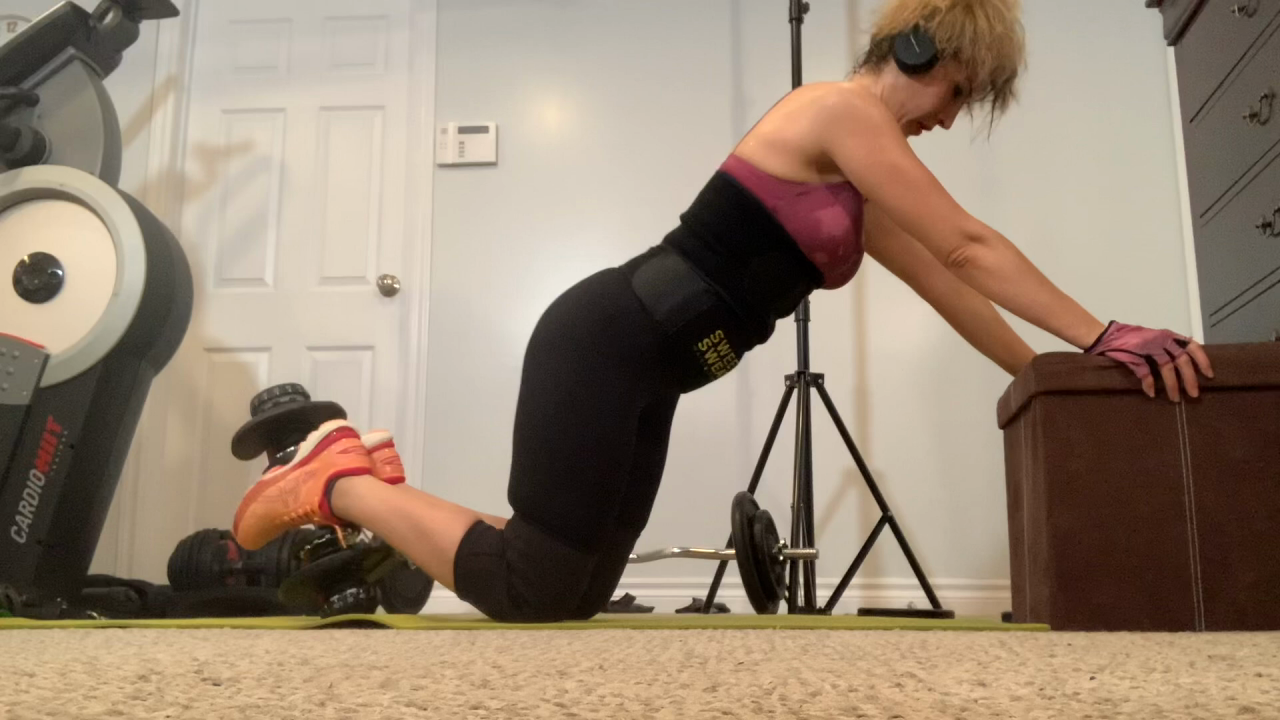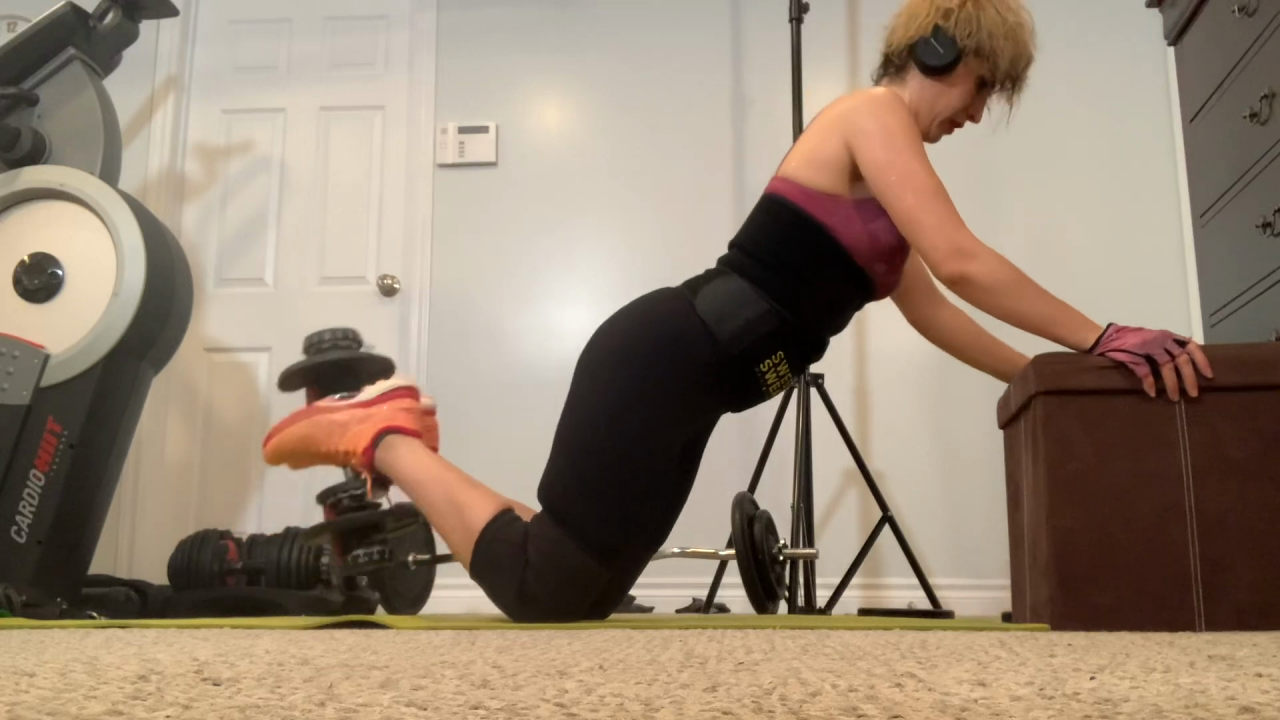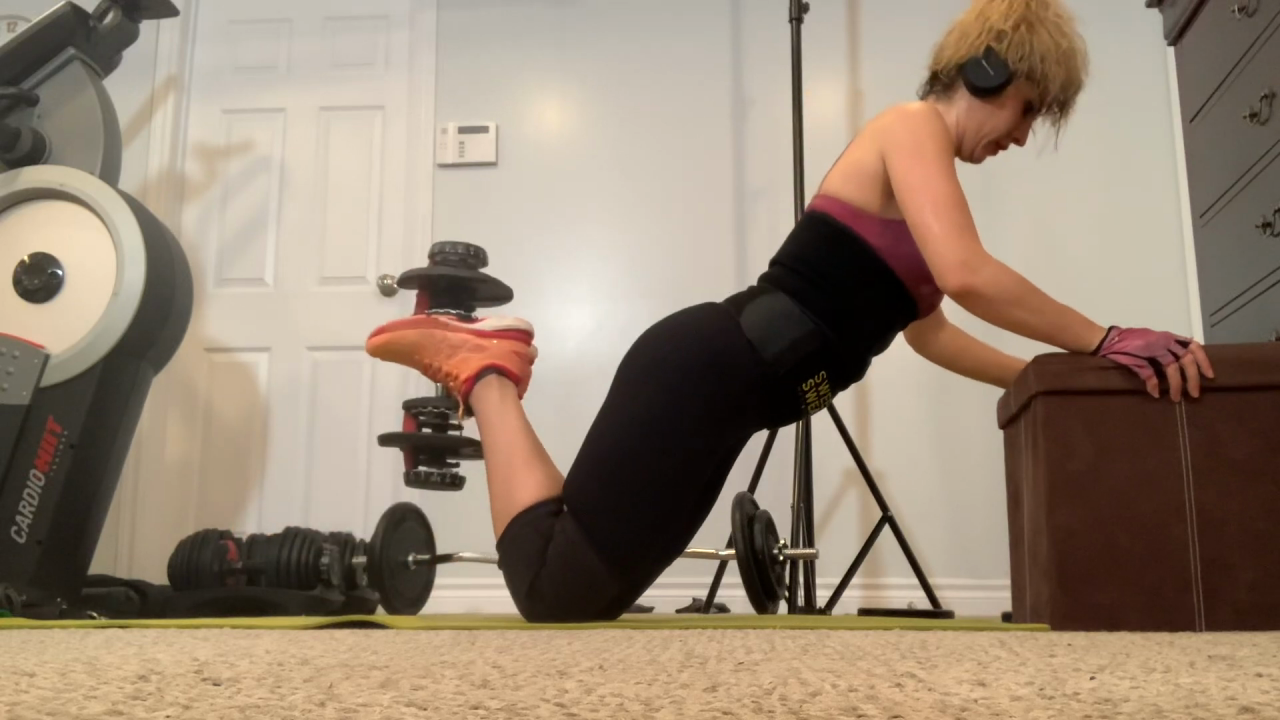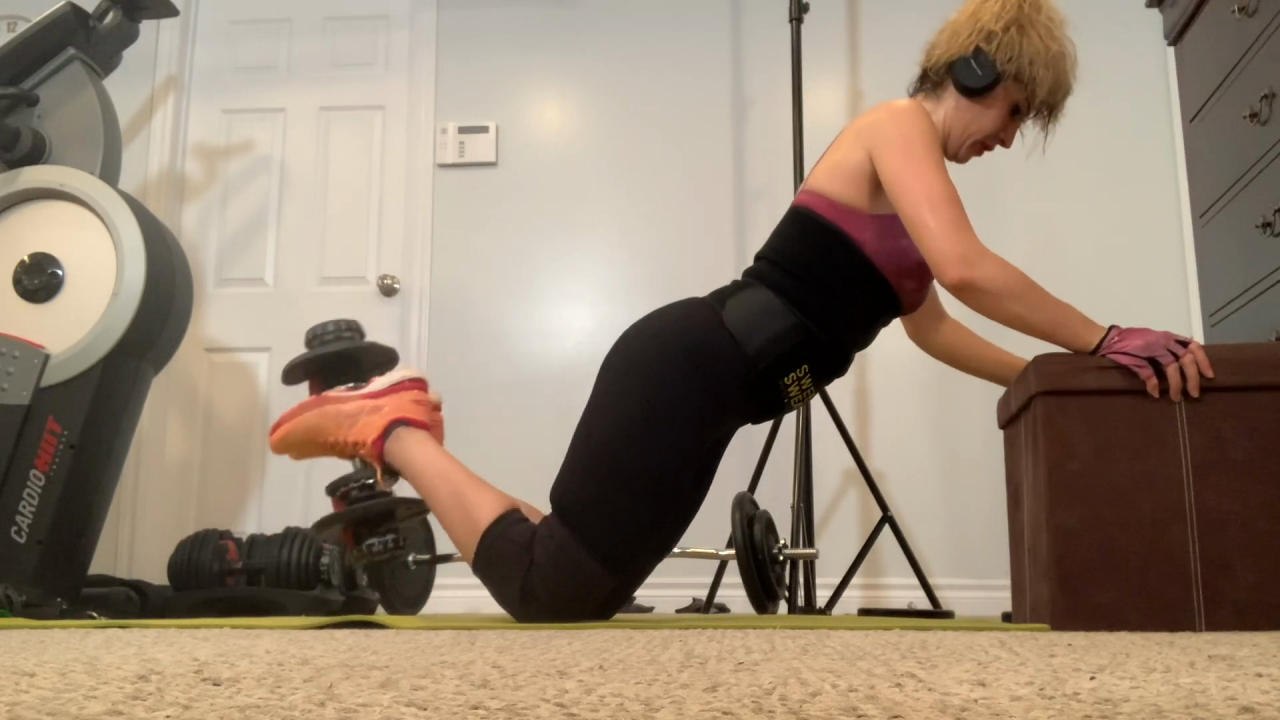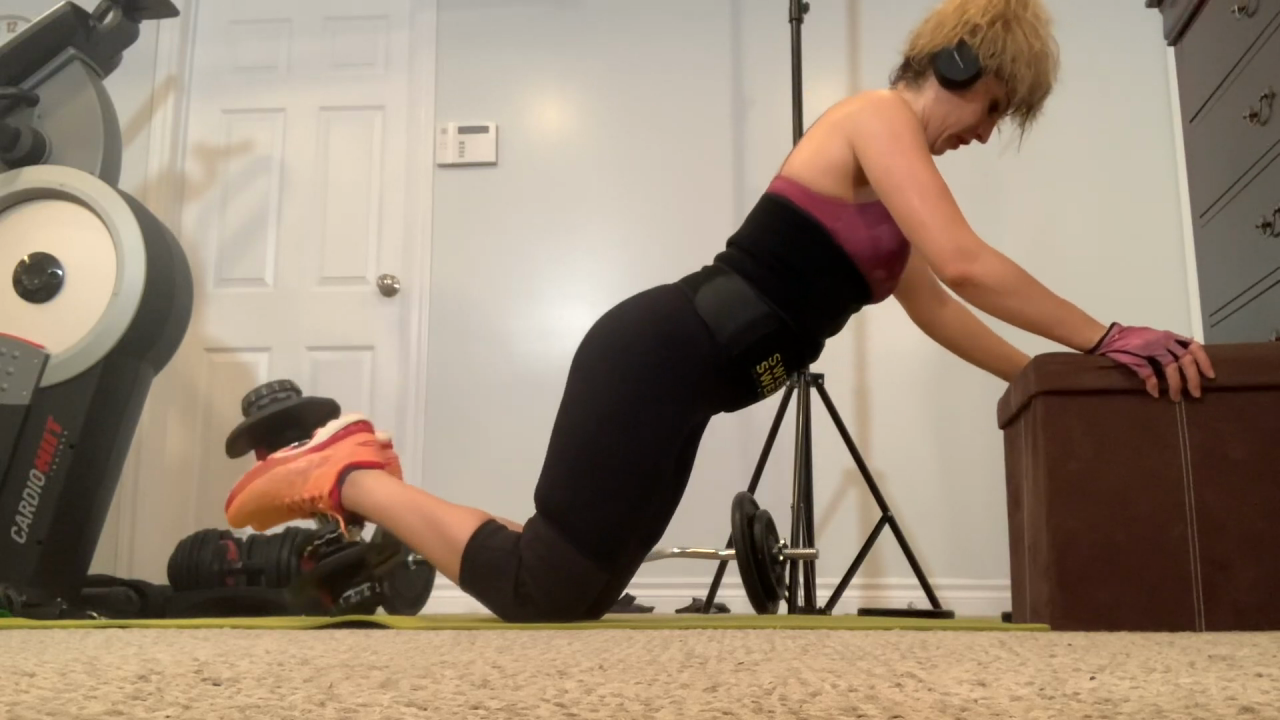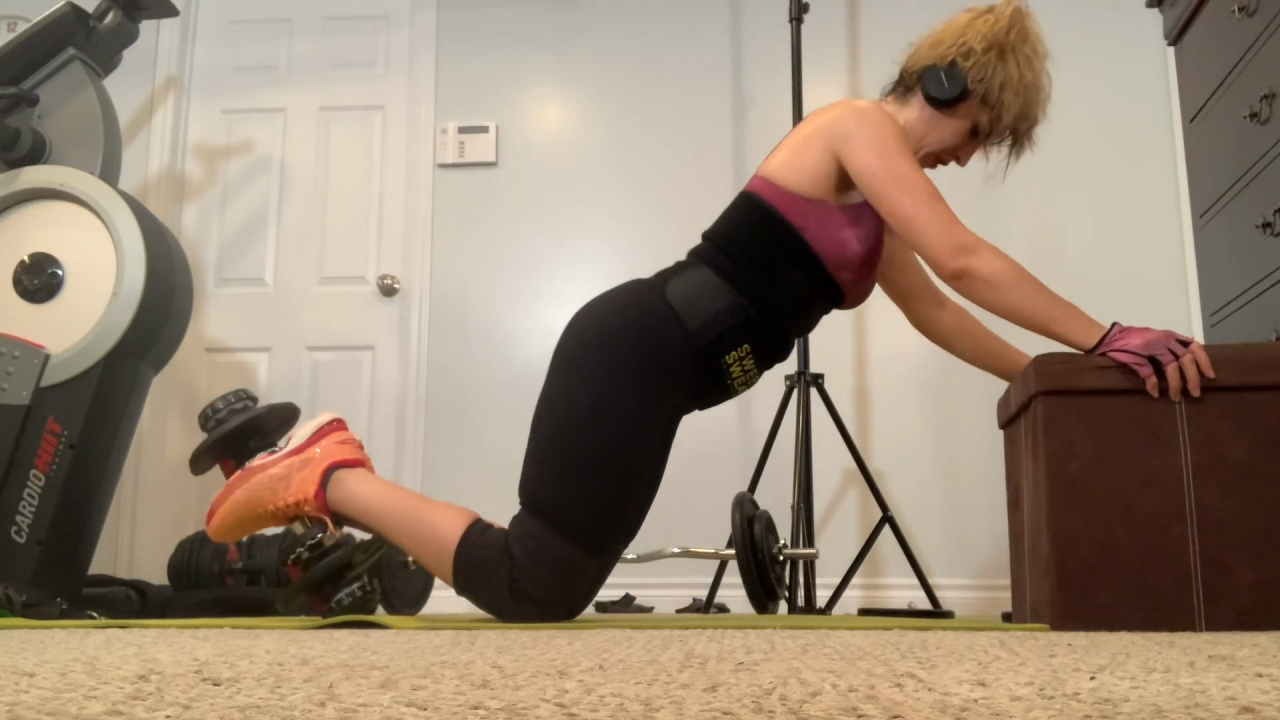
dt=0.7s
person 1, frame 1
left shoulder: (855, 185)
right shoulder: (837, 107)
left elbow: (944, 282)
right elbow: (966, 245)
right wrist: (1101, 336)
left hip: (640, 371)
right hip: (605, 343)
left knee: (571, 593)
right knee: (534, 594)
left ankle: (373, 481)
right ankle: (338, 484)
person 1, frame 2
left shoulder: (880, 171)
right shoulder: (871, 115)
left elbow: (930, 308)
right elbow: (962, 261)
right wrist: (1102, 339)
left hip: (681, 381)
right hip: (662, 361)
left knee: (580, 594)
right knee: (543, 593)
left ankle: (403, 442)
right ankle: (381, 437)
person 1, frame 3
left shoulder: (919, 170)
right shoulder: (911, 127)
left elbow: (928, 330)
right elbow: (967, 275)
right wrist: (1106, 341)
left hip: (721, 389)
right hip: (703, 373)
left knee: (593, 592)
right knee: (558, 594)
left ankle: (487, 373)
right ankle: (484, 371)
person 1, frame 4
left shoulder: (908, 168)
right shoulder: (899, 126)
left elbow: (932, 324)
right elbow: (966, 270)
right wrist: (1105, 341)
left hip: (702, 386)
right hip: (687, 371)
left knee: (583, 589)
right knee: (550, 593)
left ankle: (410, 440)
right ankle: (392, 427)
person 1, frame 5
left shoulder: (889, 176)
right shoulder: (877, 118)
left elbow: (936, 307)
right elbow: (964, 264)
right wrist: (1107, 338)
left hip: (676, 377)
right hip: (658, 360)
left knee: (574, 590)
right knee: (543, 594)
left ankle: (368, 484)
right ankle: (345, 477)
person 1, frame 6
left shoulder: (872, 201)
right shoulder: (858, 126)
left elbow: (933, 310)
right elbow: (961, 260)
right wrist: (1106, 338)
left hip: (654, 372)
right hip: (633, 352)
left knee: (546, 582)
right knee: (533, 589)
left ankle: (344, 488)
right ankle: (326, 477)
